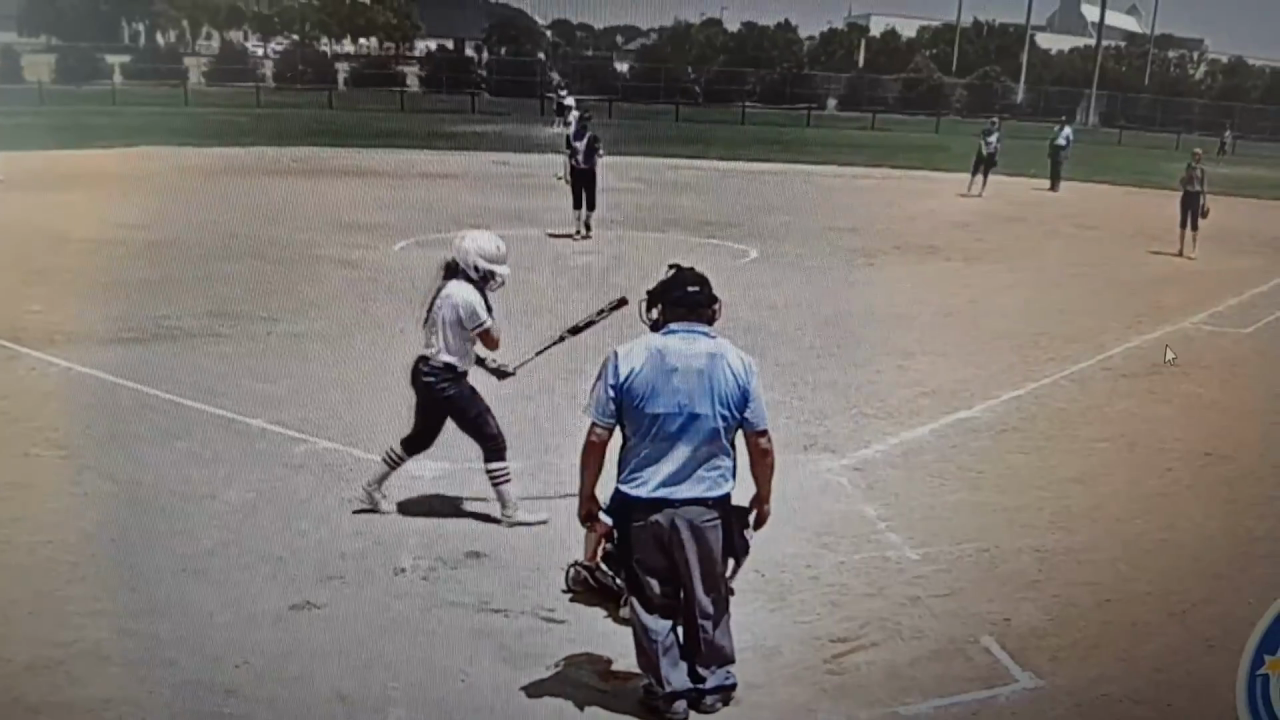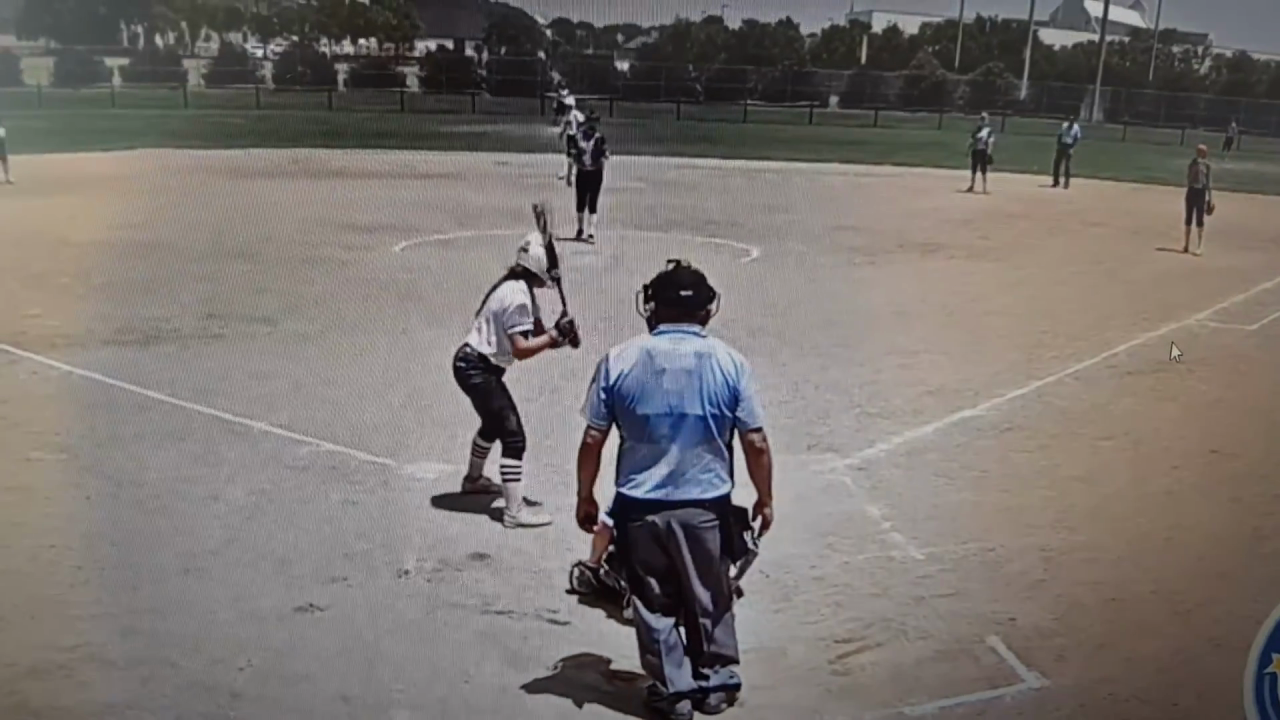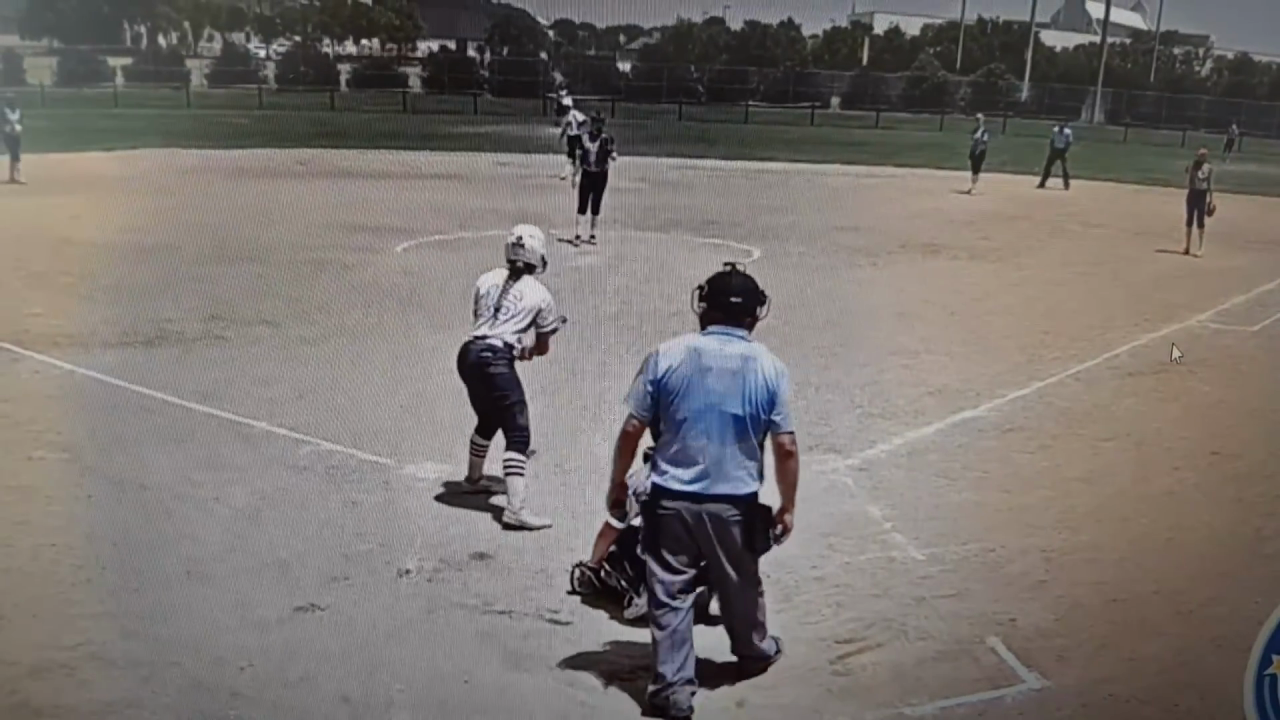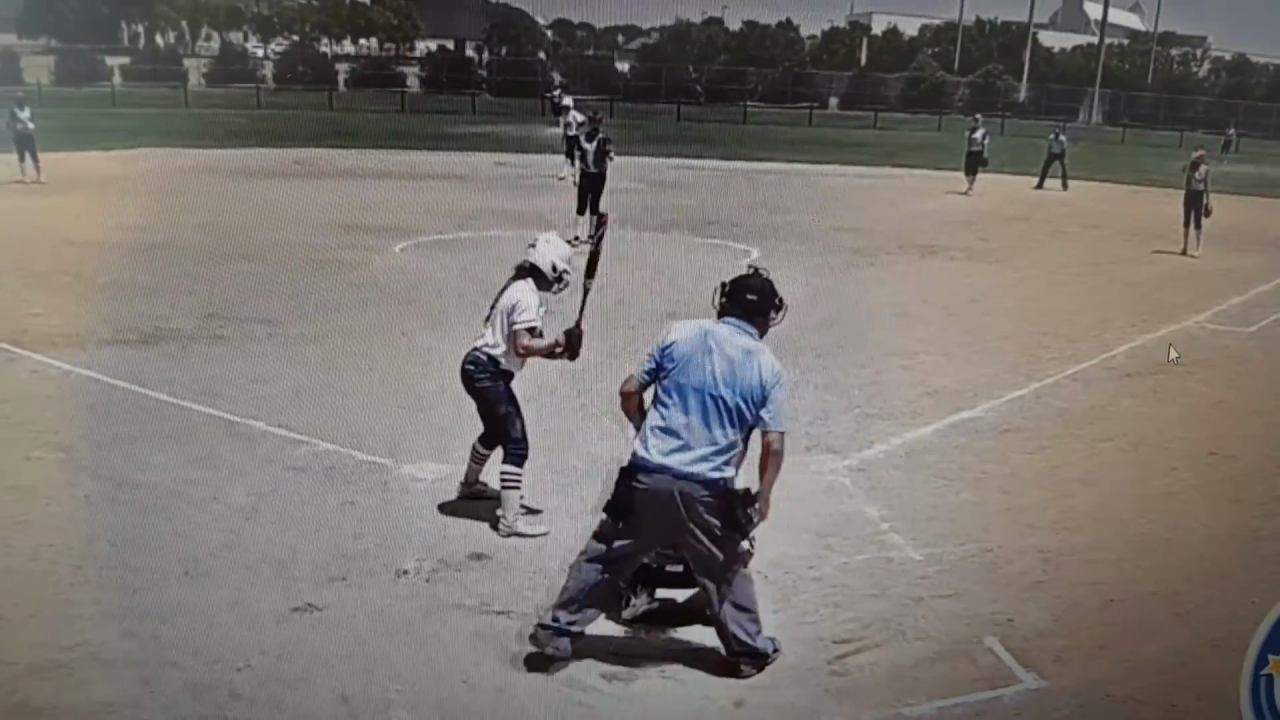
dt=0.7s
person 1, frame 1
left shoulder: (627, 358)
right shoulder: (737, 363)
left elbow: (597, 437)
right elbow: (760, 444)
left wrist: (587, 495)
right wrist: (763, 496)
left hip: (641, 506)
right hip: (706, 506)
left knee: (653, 604)
right knee: (708, 601)
person 1, frame 2
left shoulder: (619, 360)
right shoulder: (729, 362)
left elbow: (592, 440)
right elbow: (756, 443)
left wrist: (585, 497)
right wrist: (765, 499)
left hip: (641, 507)
right hip: (706, 506)
left knee: (655, 605)
right knee: (710, 601)
person 1, frame 3
left shoulder: (667, 354)
right shoulder: (768, 367)
left elbow: (633, 429)
right elbow: (785, 448)
left wrist: (618, 483)
right wrist: (787, 506)
left hip: (672, 498)
right hip: (733, 502)
left knee: (669, 594)
right knee: (740, 583)
right ankle: (754, 652)
person 1, frame 4
left shoulder: (681, 334)
right shoulder: (767, 366)
left elbow: (630, 391)
right elbow: (773, 445)
right wrist: (763, 494)
left hip: (648, 476)
right hip: (707, 490)
left knee: (606, 556)
right knee: (726, 570)
left ankle: (557, 633)
right ankle: (750, 651)
person 2, frame 1
left shoulder: (451, 288)
right shoulder: (468, 297)
right elbow: (492, 340)
left wrist: (487, 364)
left hip: (427, 374)
right hip: (445, 380)
left knee: (421, 437)
right knee: (493, 440)
left ankle: (372, 489)
right ankle: (511, 511)
person 2, frame 2
left shoulder: (521, 289)
right shoulder: (518, 297)
left elbow: (538, 336)
right elbow: (521, 350)
left wrist: (559, 334)
right wrist: (555, 335)
left hip: (474, 364)
right hip: (478, 369)
left knee: (493, 423)
right knee: (513, 436)
left ankle: (474, 478)
right ankle: (514, 510)
person 2, frame 3
left shoulder: (487, 279)
right shoulder: (541, 295)
right elbow: (542, 348)
right wrist: (528, 351)
left hip: (469, 355)
right hip: (496, 362)
left knee: (488, 420)
right knee: (518, 434)
left ankle: (474, 479)
right ankle: (516, 508)
person 2, frame 4
left shoulder: (520, 288)
right shoulder: (528, 297)
left elbow: (526, 342)
right elbow: (523, 347)
left wrist: (558, 348)
right wrist: (559, 341)
left hip: (477, 367)
right hip: (488, 373)
left knee: (495, 431)
right knee: (516, 445)
left ankle: (469, 484)
right ankle: (510, 519)
